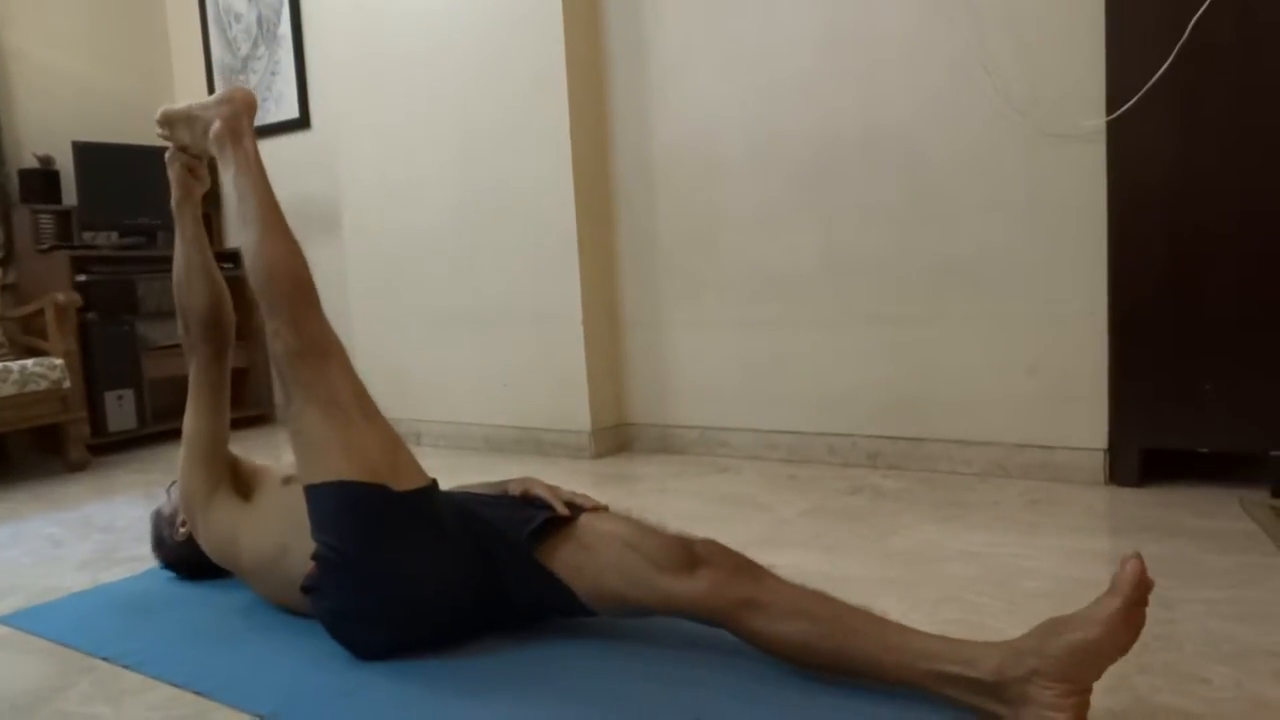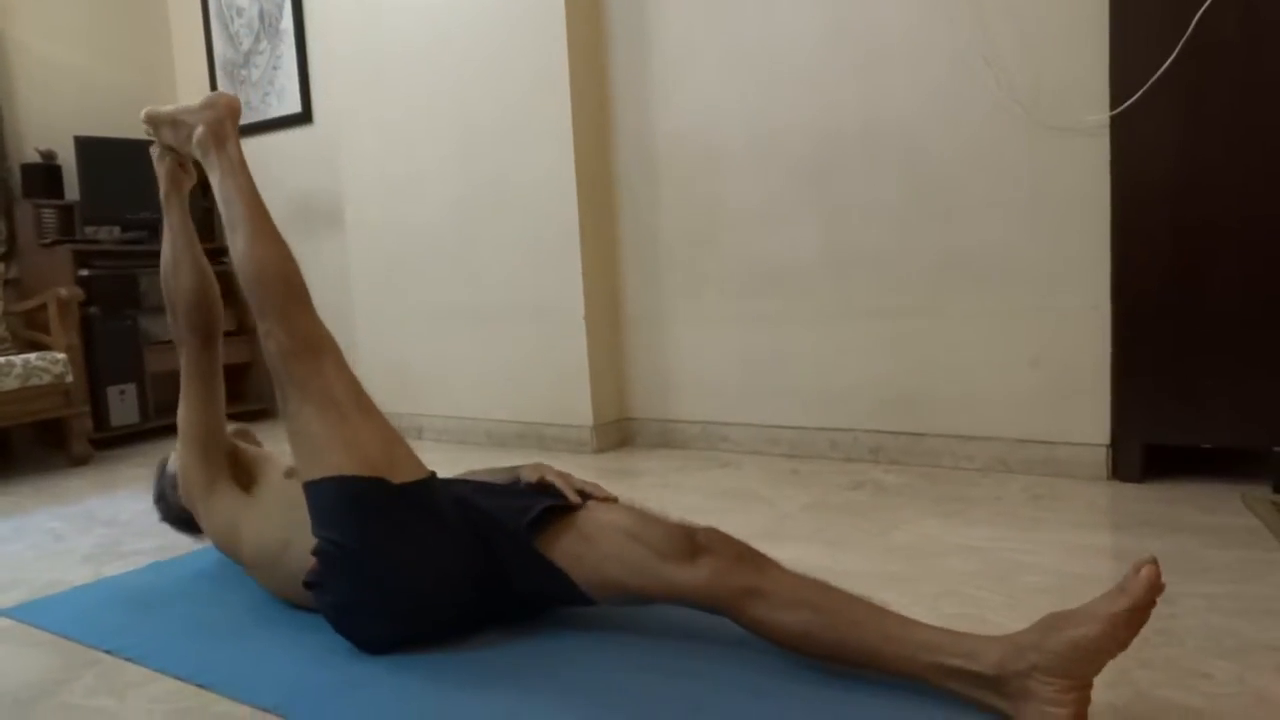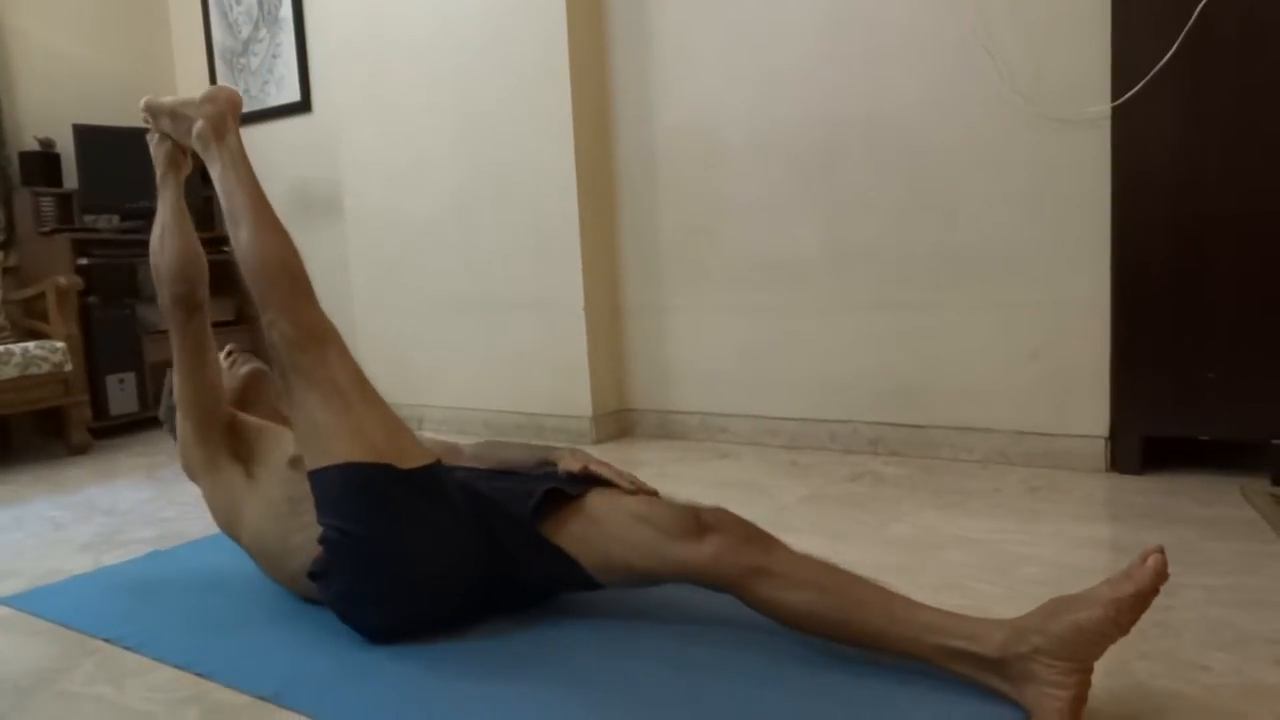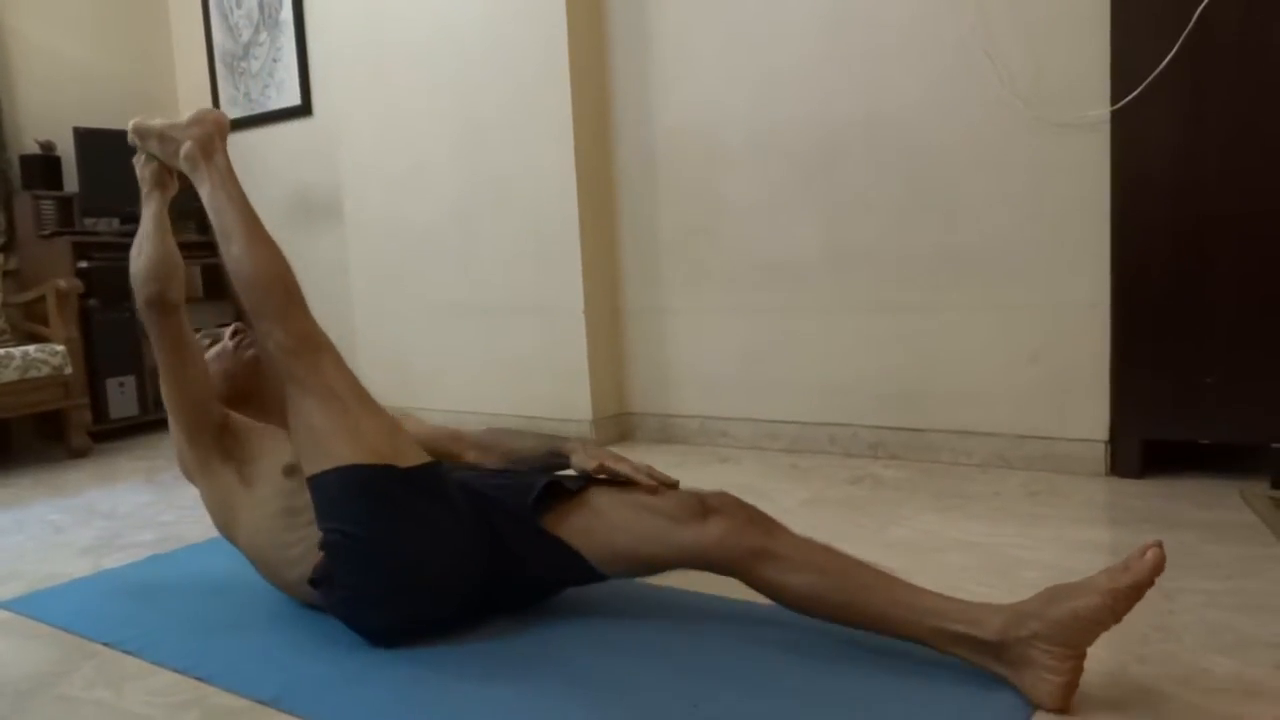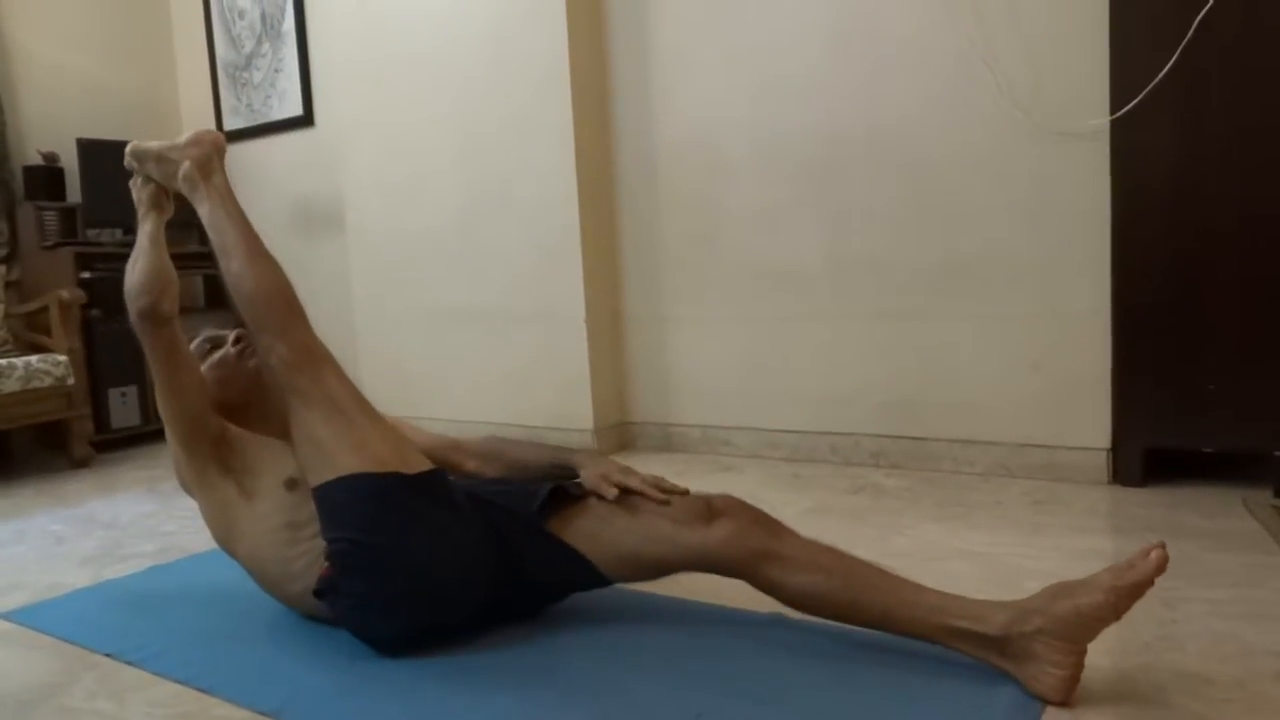
dt=0.3s
person 1, frame 1
left shoulder: (284, 489)
right shoulder: (209, 495)
left elbow: (419, 483)
right elbow: (207, 342)
left wrist: (514, 484)
right wrist: (188, 203)
left hip: (446, 560)
right hip: (378, 572)
left knee: (702, 568)
right knee: (298, 331)
person 1, frame 2
left shoulder: (305, 464)
right shoulder: (215, 483)
left elbow: (442, 476)
right elbow: (197, 329)
left wrist: (526, 472)
right wrist: (177, 193)
left hip: (451, 546)
right hip: (380, 570)
left knee: (703, 556)
right knee: (291, 329)
person 1, frame 3
left shoulder: (319, 438)
right shoulder: (218, 449)
left elbow: (460, 453)
right elbow: (180, 297)
left wrist: (555, 458)
right wrist: (172, 176)
left hip: (460, 533)
right hip: (387, 558)
left knee: (709, 536)
right knee: (298, 320)
person 1, frame 4
left shoulder: (326, 423)
right shoulder: (212, 443)
left elbow: (471, 444)
right elbow: (159, 299)
left wrist: (570, 447)
right wrist: (158, 187)
left hip: (467, 536)
right hip: (389, 566)
left knee: (712, 521)
right knee: (296, 326)
person 1, frame 5
left shoulder: (334, 437)
right shoulder: (211, 456)
left elbow: (474, 455)
right elbow: (151, 313)
left wrist: (577, 460)
right wrist: (155, 210)
left hip: (468, 545)
right hip: (394, 574)
left knee: (718, 523)
right knee: (295, 343)
left ankle: (1006, 631)
